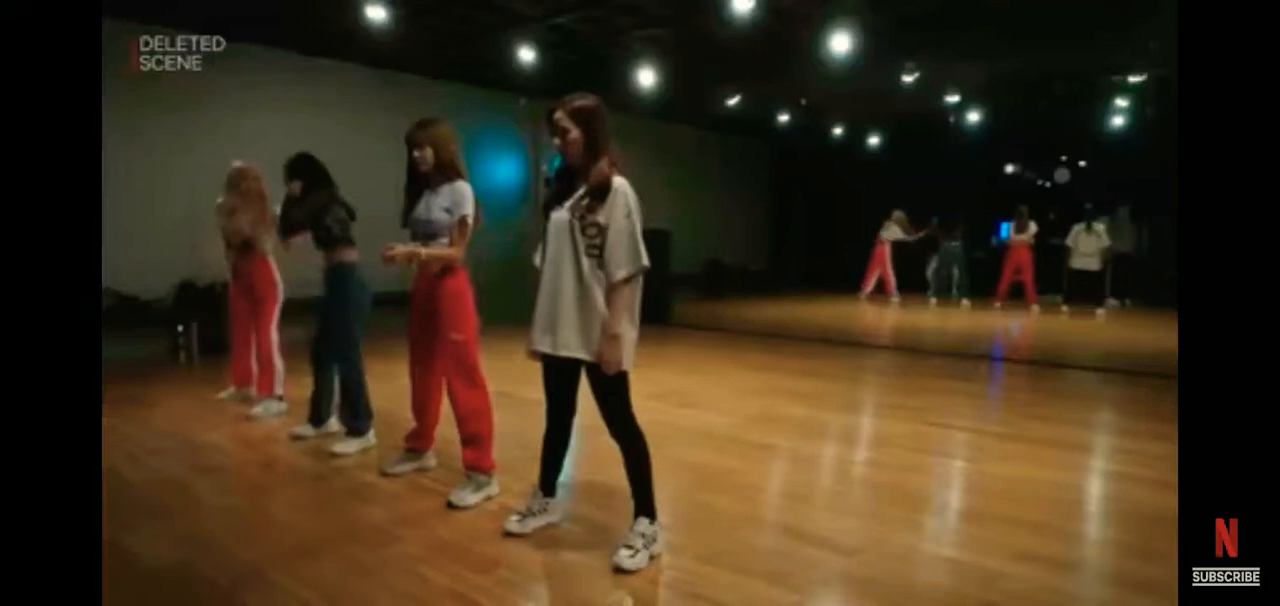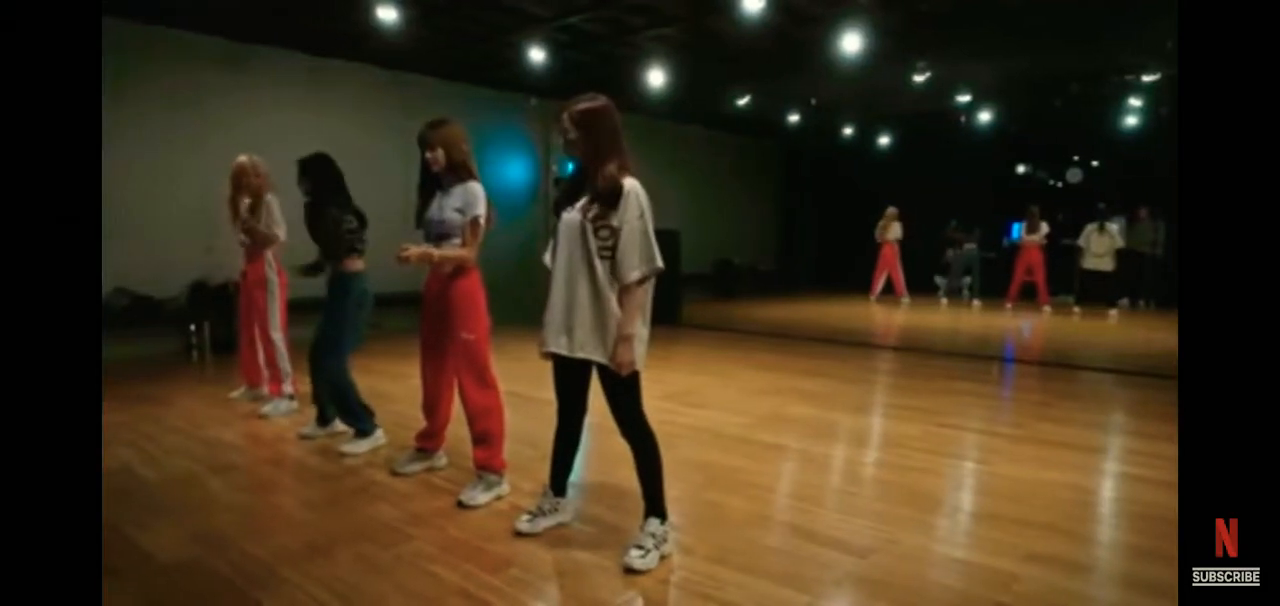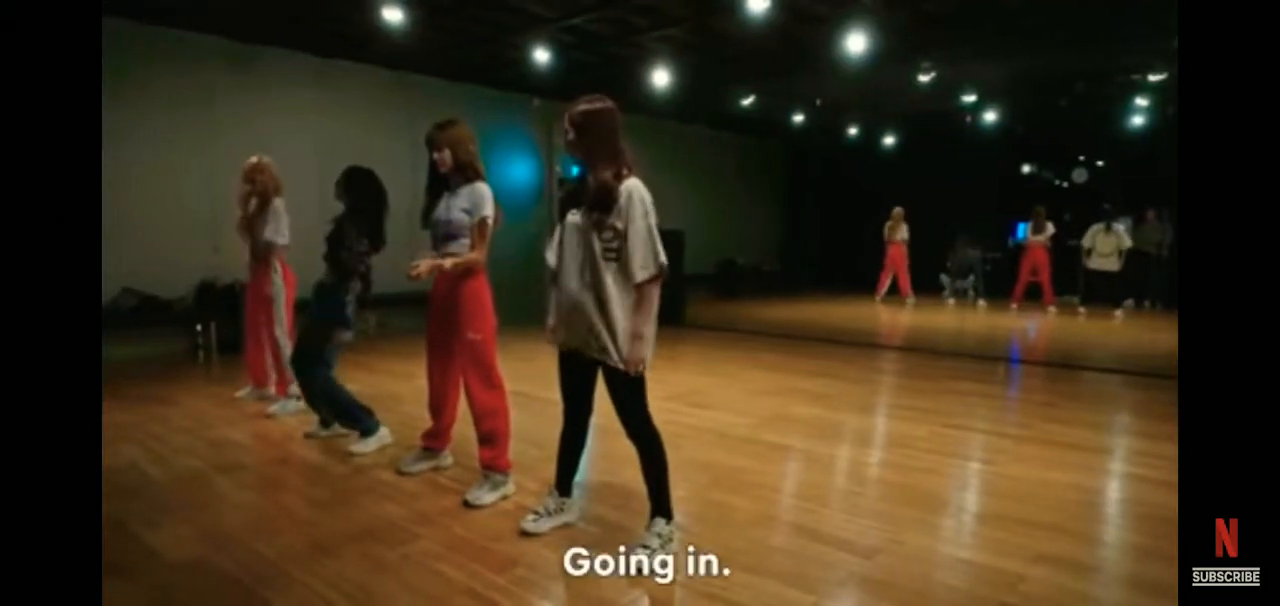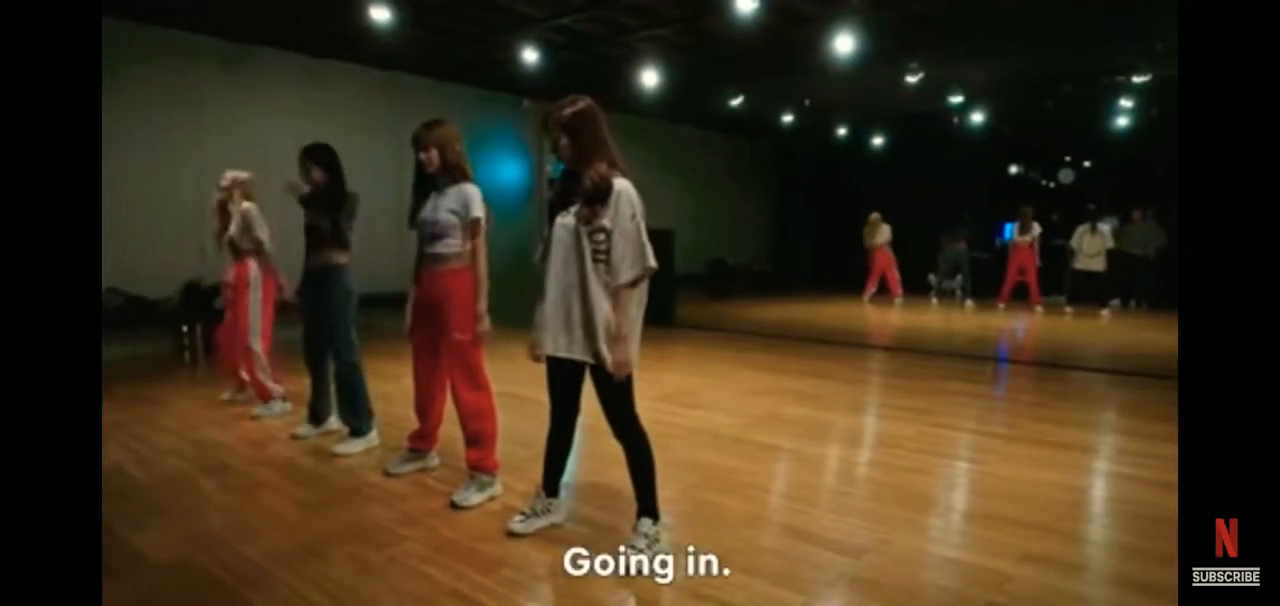
dt=0.7s
person 1, frame 1
left shoulder: (616, 191)
right shoulder: (563, 190)
left elbow: (625, 272)
right elbow: (550, 266)
left wrist: (614, 334)
right wrist: (539, 326)
left hip: (598, 334)
right hip: (559, 330)
left knee: (620, 423)
right knee: (557, 416)
left ankle: (647, 524)
right ankle: (546, 500)
person 1, frame 2
left shoulder: (627, 191)
right shoulder: (574, 191)
left elbow: (637, 274)
right elbow: (560, 265)
left wrist: (627, 336)
right wrist: (550, 324)
left hip: (610, 334)
right hip: (570, 330)
left knee: (631, 423)
right knee: (568, 416)
left ankle: (657, 524)
right ankle: (557, 499)
person 1, frame 3
left shoulder: (630, 193)
right shoulder: (579, 192)
left elbow: (647, 273)
left wrist: (639, 335)
right wrist: (555, 313)
left hip: (615, 334)
right hip: (576, 329)
left knee: (636, 423)
right knee: (574, 415)
left ankle: (662, 522)
right ankle: (562, 498)
person 1, frame 4
left shoulder: (619, 192)
right shoulder: (567, 193)
left elbow: (630, 274)
right elbow: (552, 269)
left wrist: (622, 337)
right wrist: (541, 326)
left hip: (603, 335)
right hip: (562, 332)
left knee: (623, 423)
right knee: (561, 416)
left ankle: (649, 523)
right ankle: (549, 499)
person 2, frame 1
left shoulder: (458, 190)
right shoulder: (421, 191)
left elbow: (456, 253)
right elbow: (420, 243)
left wrist: (415, 253)
right wrist: (404, 254)
left hip: (450, 287)
right hip: (423, 286)
left knee: (463, 379)
right knee: (423, 373)
left ankle: (481, 472)
right ankle: (420, 448)
person 2, frame 2
left shoulder: (471, 190)
right shoulder: (435, 192)
left elbow: (469, 254)
right elbow: (433, 245)
left wrist: (428, 254)
right wrist: (418, 255)
left hip: (462, 288)
right hip: (435, 286)
left knee: (475, 379)
right knee: (434, 373)
left ankle: (492, 471)
right ankle: (430, 447)
person 2, frame 3
left shoulder: (479, 192)
right shoulder: (442, 194)
left elbow: (479, 256)
right elbow: (440, 248)
left wrist: (437, 265)
right wrist: (427, 260)
left hip: (468, 289)
right hip: (441, 290)
left knee: (481, 380)
right knee: (440, 374)
left ankle: (498, 471)
right ankle: (436, 447)
person 2, frame 4
left shoulder: (466, 193)
right shoulder: (429, 195)
left elbow: (479, 254)
right elbow: (422, 253)
left wrist: (481, 308)
right wrist: (412, 298)
left hip: (457, 289)
right hip: (428, 290)
left knee: (468, 382)
right knee: (426, 377)
left ankle: (485, 472)
right ankle: (423, 448)
person 3, frame 1
left shoulder: (320, 200)
right shoulder: (323, 202)
left elbow: (287, 228)
right elbow: (295, 227)
left wrist: (293, 198)
right wrist: (296, 200)
left hip: (346, 282)
right hip: (337, 281)
left knee: (346, 355)
right knee: (322, 353)
left ankle: (361, 430)
right ankle: (322, 419)
person 3, frame 2
left shoulder: (330, 210)
right shoulder: (337, 207)
left elbow: (334, 255)
left wrist: (311, 268)
left hip: (349, 288)
right hip: (344, 286)
left knee: (332, 362)
right knee: (320, 356)
left ankle: (368, 430)
right ankle: (328, 419)
person 3, frame 3
left shoulder: (351, 226)
right shoulder: (360, 223)
left elbow: (347, 275)
right elbow: (359, 271)
left wrist: (345, 323)
left hip: (333, 301)
right hip: (328, 297)
left knee: (316, 371)
right knee: (302, 362)
left ankle: (372, 429)
right ankle: (331, 420)
person 3, frame 4
left shoulder: (344, 199)
right shoulder: (317, 201)
left elbow: (333, 230)
left wrist: (306, 201)
right wrist: (304, 283)
left hip: (335, 280)
right hip: (314, 279)
left knee: (344, 355)
right knee: (315, 352)
left ankle: (363, 430)
right ankle: (322, 417)
person 4, frame 1
left shoulder: (266, 209)
right shoulder: (225, 207)
right elbow: (228, 237)
right wrist: (230, 252)
left hip: (264, 271)
right hip: (240, 270)
left knee: (266, 333)
right knee: (240, 330)
left ankle: (274, 396)
right ankle: (244, 384)
person 4, frame 2
left shoulder: (267, 200)
right shoulder: (244, 202)
left elbow: (275, 238)
right elbow: (244, 237)
left wrist: (250, 224)
right wrist: (241, 224)
left hip: (267, 270)
right hip: (250, 267)
left knee: (271, 331)
right knee: (248, 329)
left ankle: (285, 394)
right ankle: (255, 383)
person 4, frame 3
left shoulder: (275, 204)
right shoulder: (252, 205)
left elbow: (278, 245)
right elbow: (251, 240)
left wrist: (271, 280)
left hip: (274, 274)
right hip: (258, 272)
left knee: (278, 334)
right knee: (257, 332)
left ankle: (291, 395)
right ankle: (263, 383)
person 4, frame 4
left shoulder: (247, 208)
right shoulder: (230, 214)
left elbow: (263, 245)
left wrist: (277, 278)
right wrist: (229, 286)
left hip: (255, 277)
right hip: (240, 278)
left knee: (252, 341)
right knee: (228, 337)
left ankle: (276, 398)
right ankle: (244, 384)
